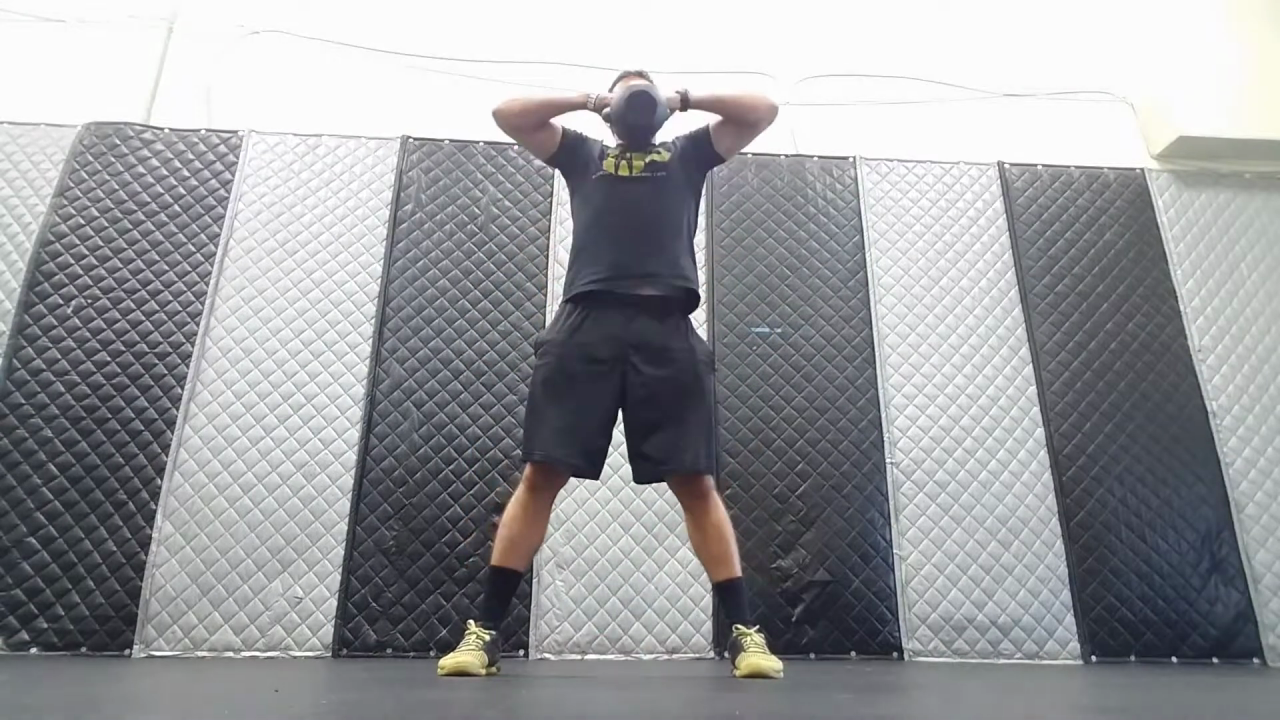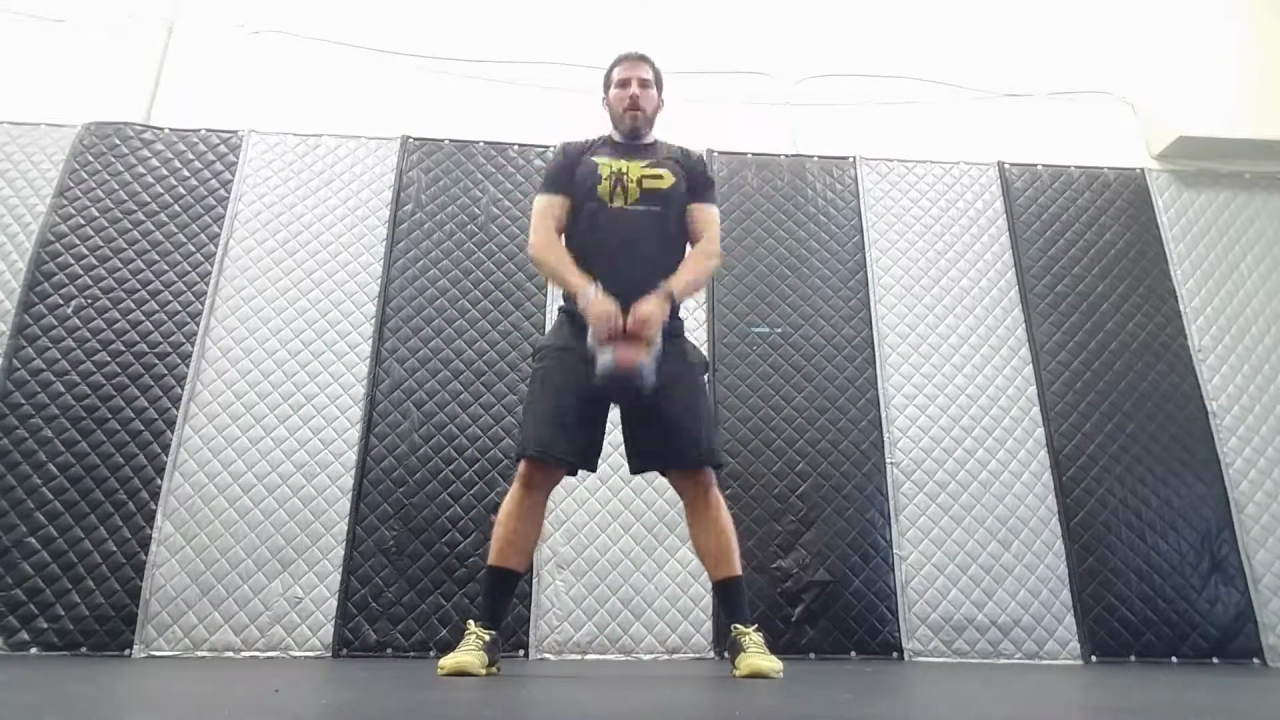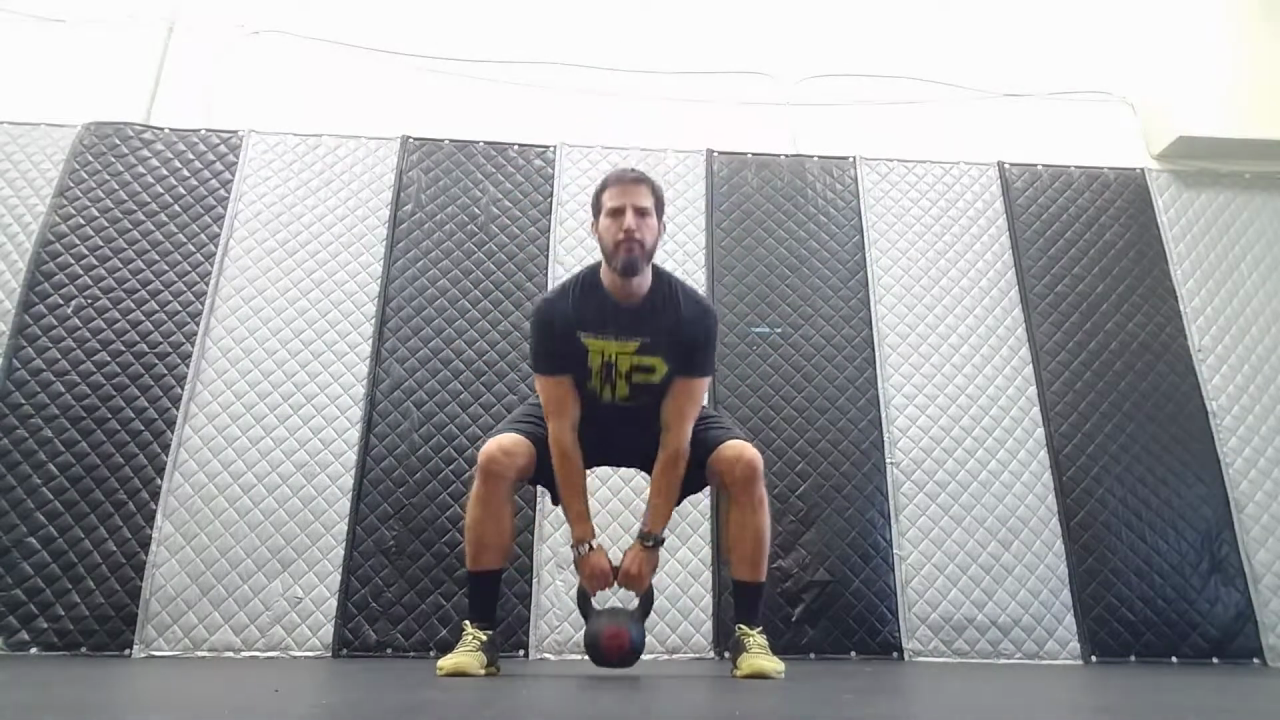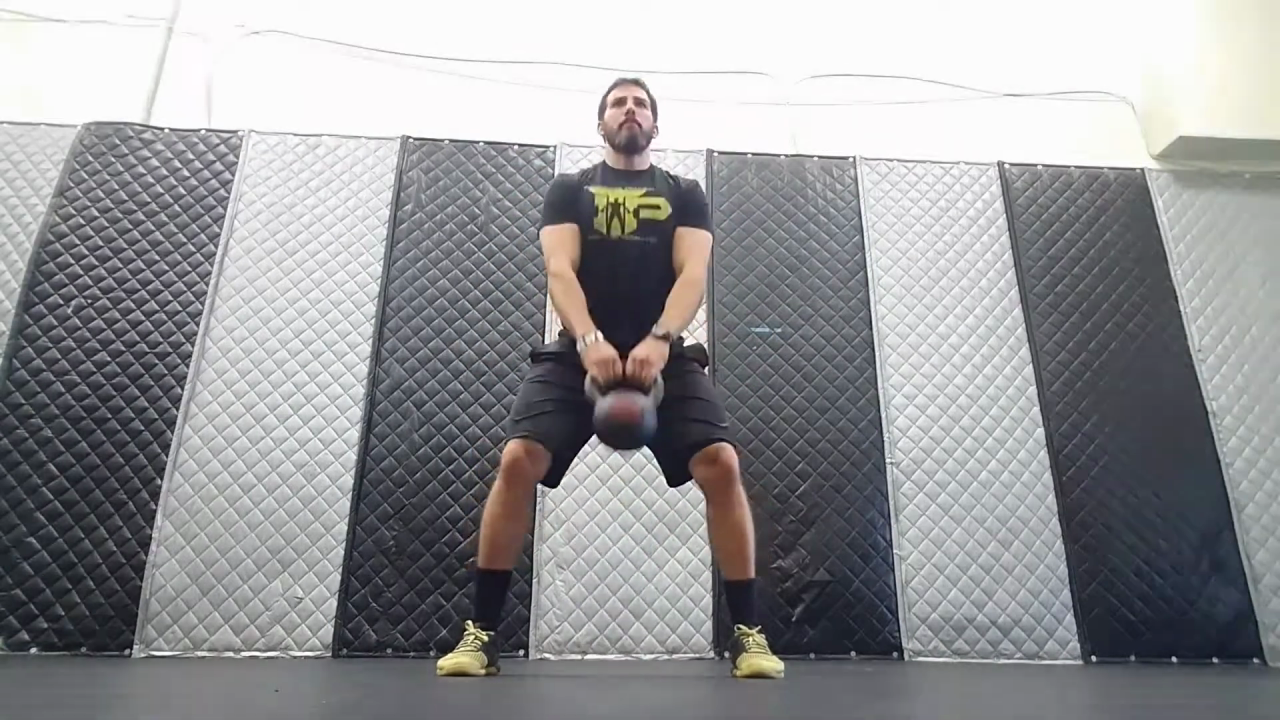
dt=0.4s
person 1, frame 1
left shoulder: (688, 149)
right shoulder: (581, 149)
left elbow: (761, 110)
right elbow: (508, 113)
left wrist: (686, 99)
right wrist: (588, 98)
left hip: (666, 327)
right hip: (586, 322)
left knee: (696, 482)
right knee: (541, 475)
left ankle: (743, 632)
right ankle: (483, 630)
person 1, frame 2
left shoulder: (689, 167)
right shoulder: (572, 160)
left elbow: (709, 250)
right elbow: (540, 240)
left wrist: (664, 295)
right wrist: (587, 291)
left hip: (663, 343)
right hip: (577, 339)
left knee: (697, 480)
right knee: (535, 475)
left ankle: (743, 632)
right ankle: (483, 631)
person 1, frame 3
left shoulder: (692, 313)
right shoulder: (558, 310)
left elbow: (676, 438)
right elbow: (563, 432)
left wrist: (649, 543)
right wrist: (583, 545)
left hip: (661, 425)
right hip: (577, 422)
left knee: (743, 465)
right knee: (496, 460)
left ankle: (749, 634)
right ankle: (478, 634)
person 1, frame 4
left shoulder: (681, 190)
right shoulder: (572, 186)
left elbow: (693, 275)
right elbow: (560, 273)
left wrist: (661, 339)
right wrist: (588, 342)
left hip: (661, 352)
right hip: (578, 351)
left knee: (721, 466)
right knee: (518, 461)
left ankle: (746, 633)
right ankle: (480, 634)
